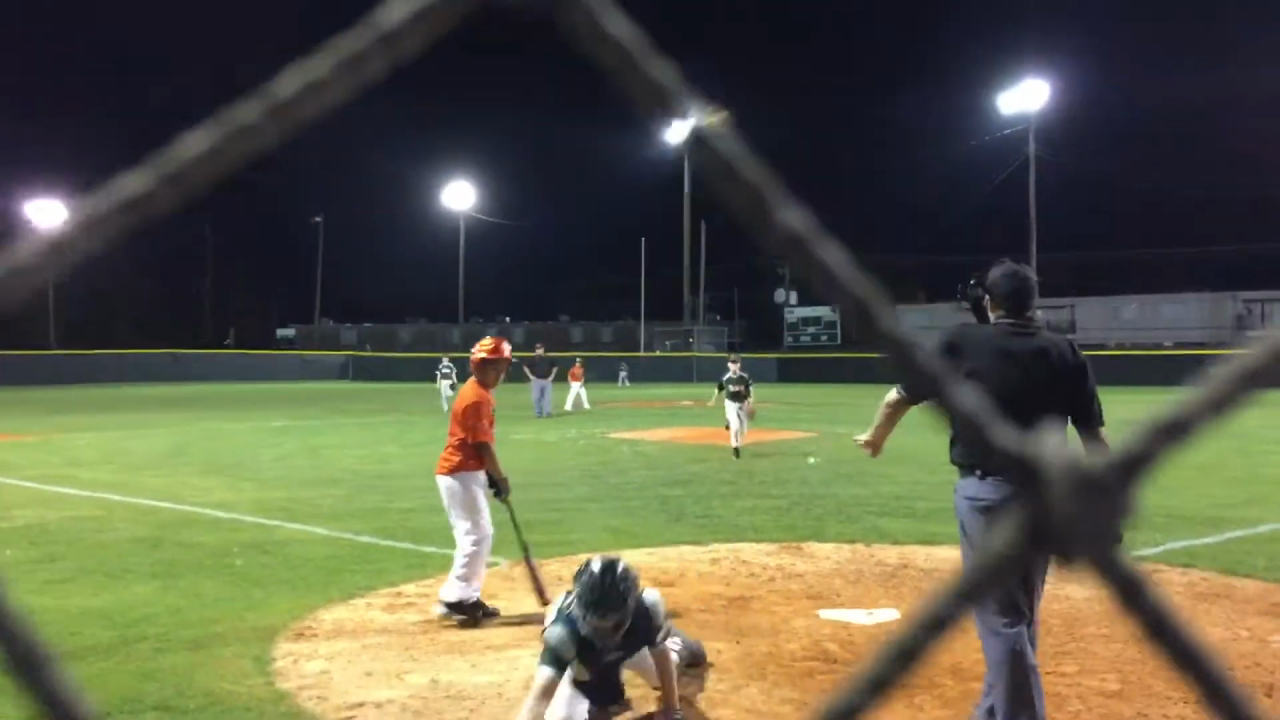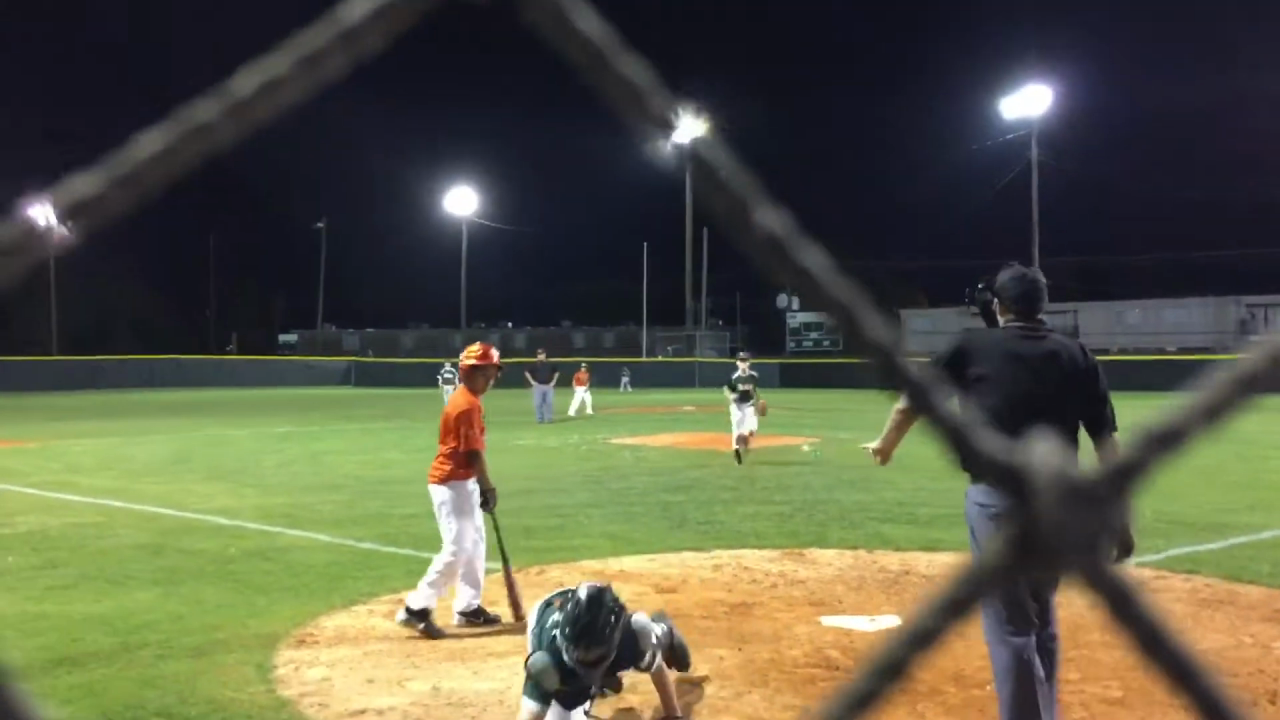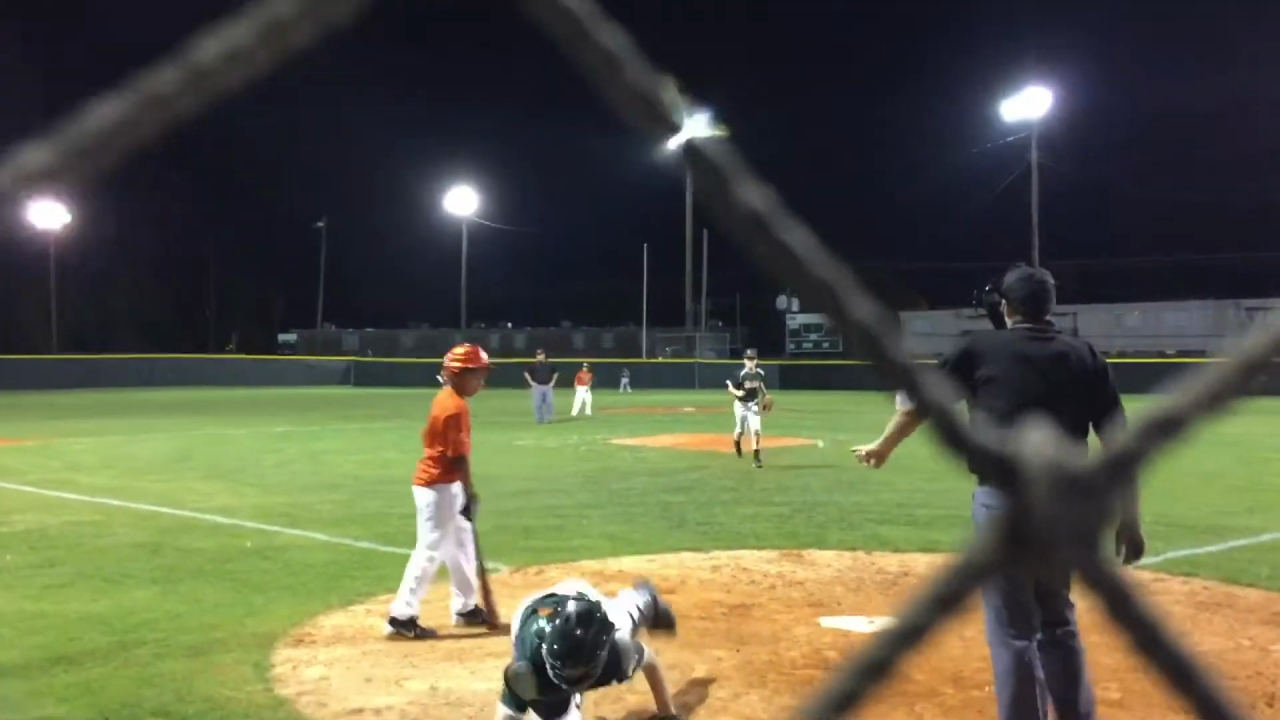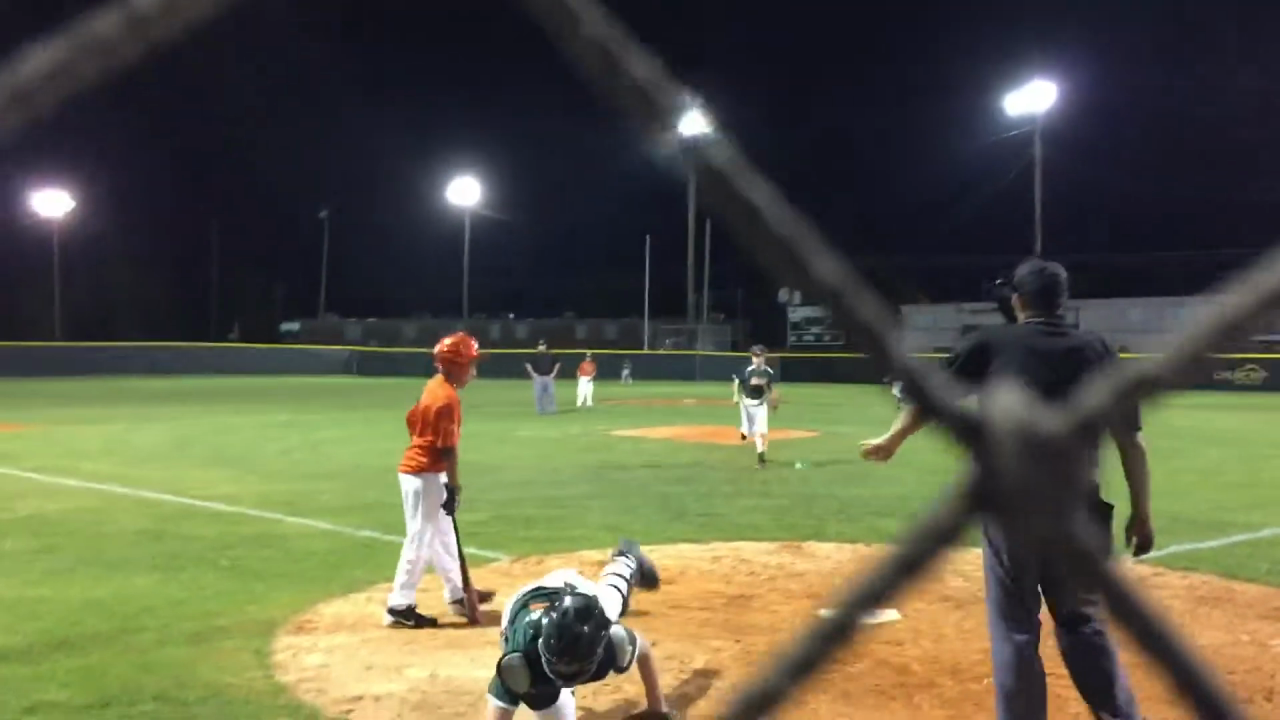
dt=0.1s
person 1, frame 1
left shoulder: (963, 342)
right shoulder: (1064, 352)
left elbow: (899, 397)
right elbow: (1094, 440)
left wrist: (876, 437)
left hip: (986, 492)
left knee: (1002, 617)
right knee: (1019, 612)
person 1, frame 2
left shoulder: (973, 348)
right shoulder: (1076, 356)
left elbow: (910, 404)
right elbow: (1108, 445)
left wrist: (887, 444)
right wrist: (1120, 518)
left hip: (996, 501)
left knee: (1011, 627)
right knee: (1041, 619)
person 1, frame 3
left shoulder: (980, 349)
right shoulder: (1085, 357)
left elbow: (914, 405)
left wrist: (883, 446)
right wrist: (1130, 519)
left hip: (1003, 502)
left knee: (1014, 629)
right knee: (1057, 622)
person 1, frame 4
left shoulder: (991, 343)
right shoulder: (1097, 351)
right elbow: (1130, 442)
left wrist: (890, 440)
right wrist: (1140, 513)
right hip: (1074, 502)
left knee: (1013, 628)
right knee: (1082, 617)
person 2, frame 1
left shoulder: (479, 392)
right shoulder: (475, 397)
right elbow: (483, 444)
left wrist: (490, 474)
right wrist: (500, 477)
left hip: (466, 472)
right hip: (459, 474)
left knee: (474, 536)
right knee: (476, 536)
left ankle: (463, 599)
right ankle: (455, 598)
person 2, frame 2
left shoulder: (466, 399)
right shoulder: (466, 405)
right elbow: (473, 453)
left wrist: (479, 485)
right wrist: (488, 487)
left hip: (459, 481)
right hip: (452, 483)
left knee: (473, 543)
right knee: (456, 548)
left ankle: (470, 607)
right ankle: (417, 608)
person 2, frame 3
left shoulder: (449, 399)
right shoulder: (454, 407)
right elbow: (458, 457)
right wrist: (469, 494)
left hip: (444, 483)
right hip: (437, 486)
left knee: (461, 545)
right knee: (431, 551)
left ankle: (466, 607)
right ankle: (401, 617)
person 2, frame 4
left shoulder: (435, 386)
right shoulder: (447, 397)
left elbow: (412, 421)
right elbow: (446, 448)
right wrist: (454, 486)
left hip: (416, 468)
right hip: (423, 474)
left knee: (443, 534)
right knee: (420, 540)
left ankle: (458, 596)
right ankle: (400, 608)
